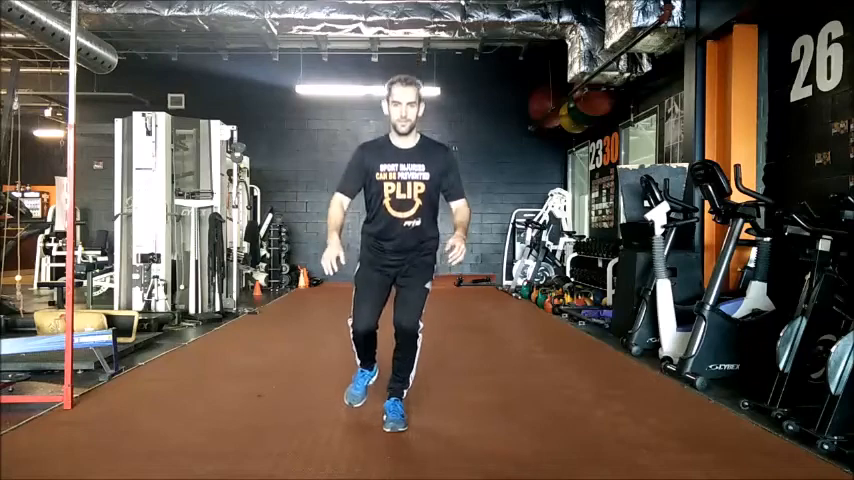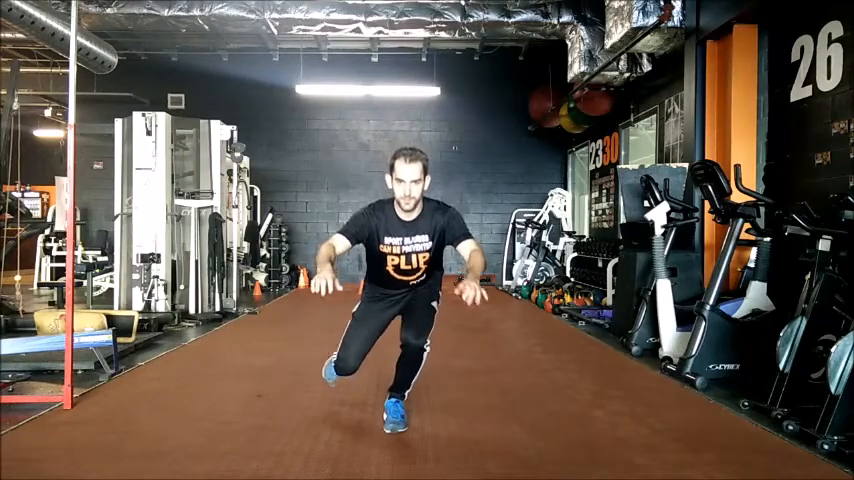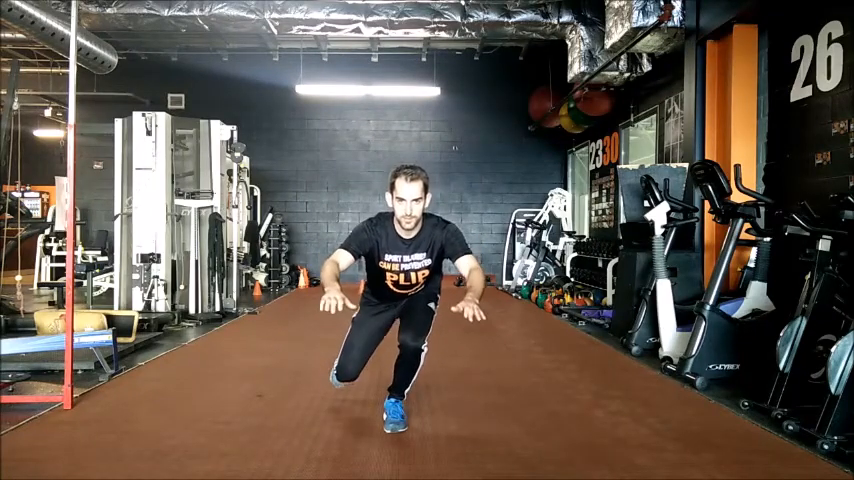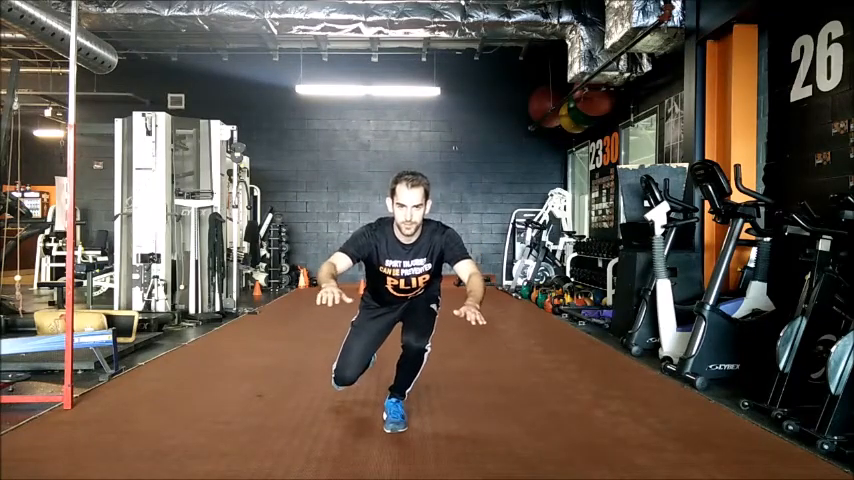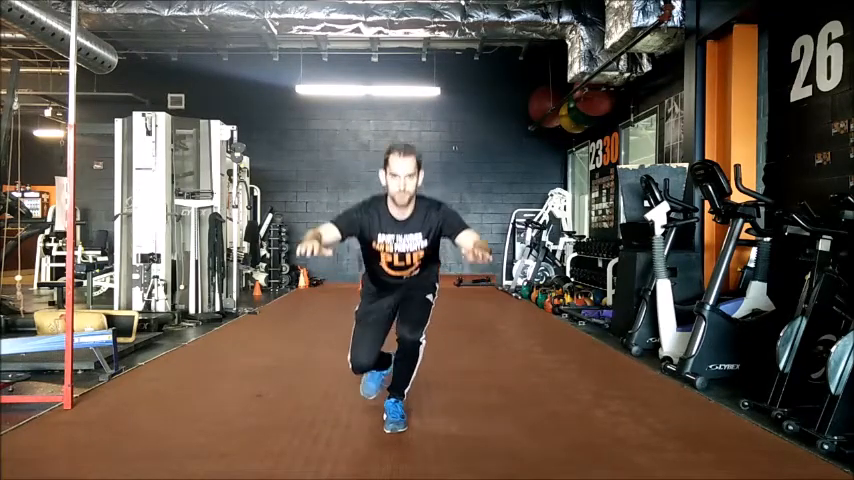
dt=1s
person 1, frame 1
left shoulder: (439, 156)
right shoulder: (367, 154)
left elbow: (460, 205)
right elbow: (340, 201)
left wrist: (460, 233)
right wrist: (333, 238)
left hip: (419, 257)
right hip: (375, 255)
left knee: (408, 326)
right knee: (362, 324)
left ankle: (396, 398)
right ankle: (366, 370)
person 1, frame 2
left shoulder: (444, 216)
right shoulder: (372, 216)
left elbow: (473, 251)
right elbow: (332, 245)
left wrist: (471, 278)
right wrist: (325, 267)
left hip: (422, 291)
right hip: (379, 292)
left knee: (414, 342)
right knee: (345, 365)
left ankle: (396, 400)
right ankle: (339, 361)
person 1, frame 3
left shoulder: (443, 231)
right shoulder: (372, 230)
left elbow: (473, 269)
right elbow: (333, 262)
left wrist: (470, 298)
right wrist: (332, 288)
left hip: (421, 297)
right hip: (378, 300)
left knee: (412, 343)
right knee: (346, 373)
left ankle: (395, 400)
right ankle: (344, 368)
person 1, frame 4
left shoulder: (443, 236)
right shoulder: (372, 235)
left elbow: (472, 274)
right elbow: (331, 265)
left wrist: (472, 303)
right wrist: (329, 284)
left hip: (421, 300)
right hip: (378, 303)
left knee: (416, 343)
right knee: (344, 377)
left ankle: (396, 400)
right ankle: (367, 353)
person 1, frame 5
left shoulder: (437, 212)
right shoulder: (366, 212)
left elbow: (474, 242)
right elbow: (320, 234)
left wrist: (479, 250)
right wrist: (313, 240)
left hip: (419, 285)
right hip: (378, 289)
left knee: (411, 337)
right knee: (361, 362)
left ankle: (395, 401)
right ankle: (383, 365)
